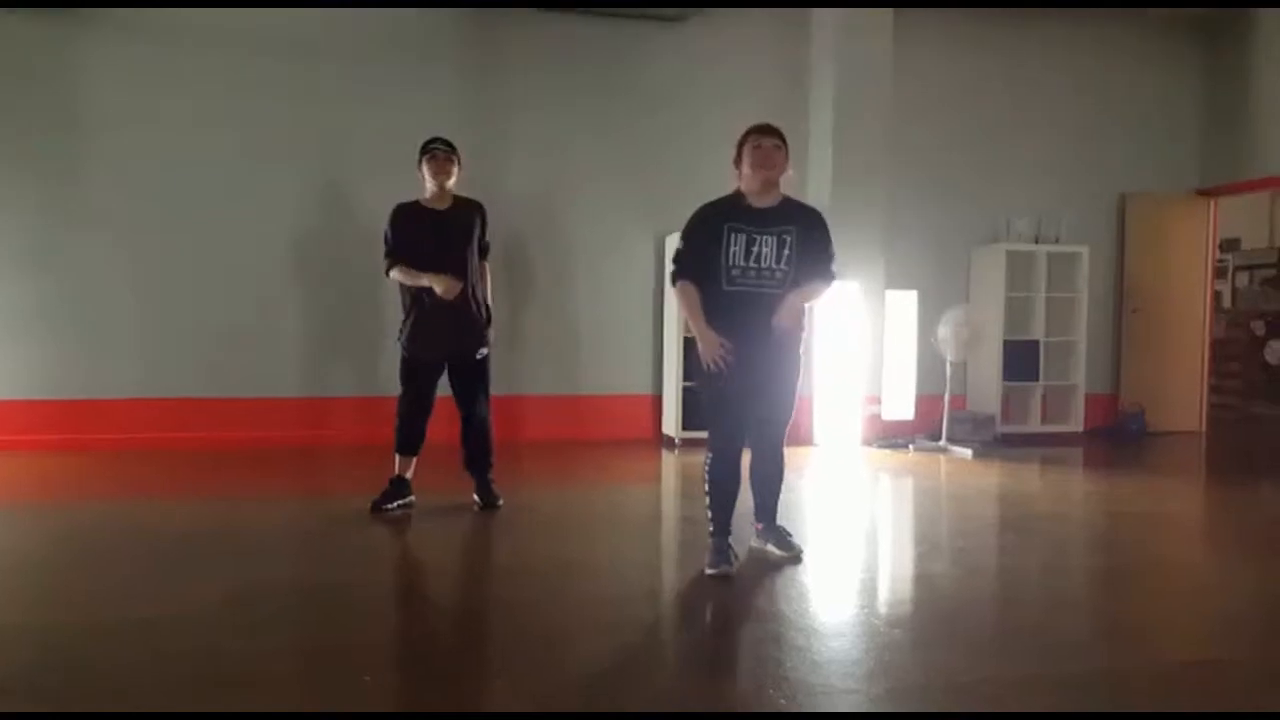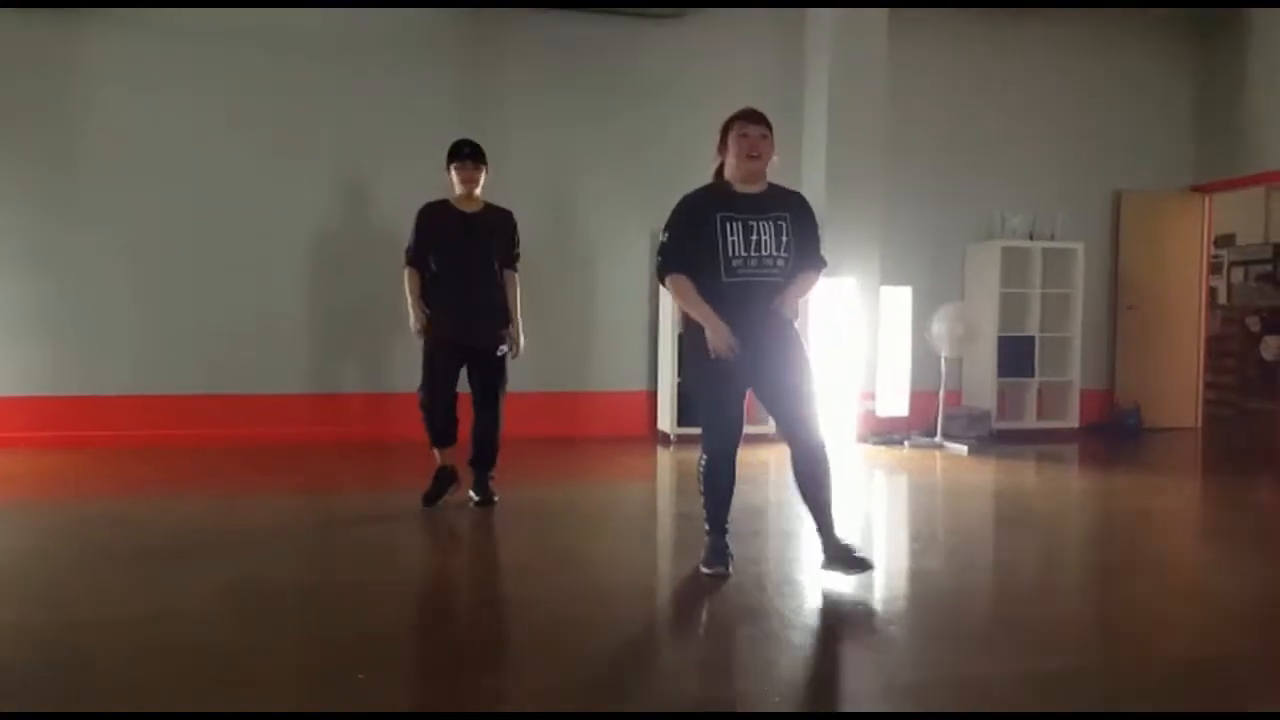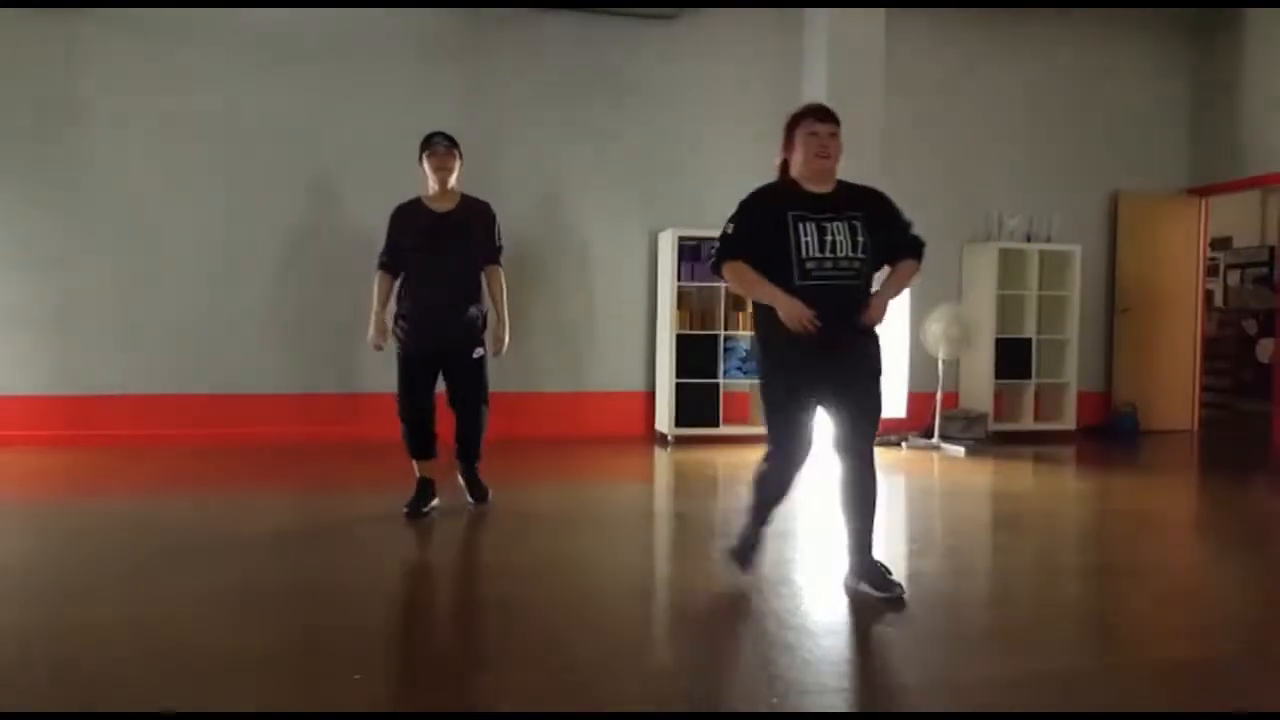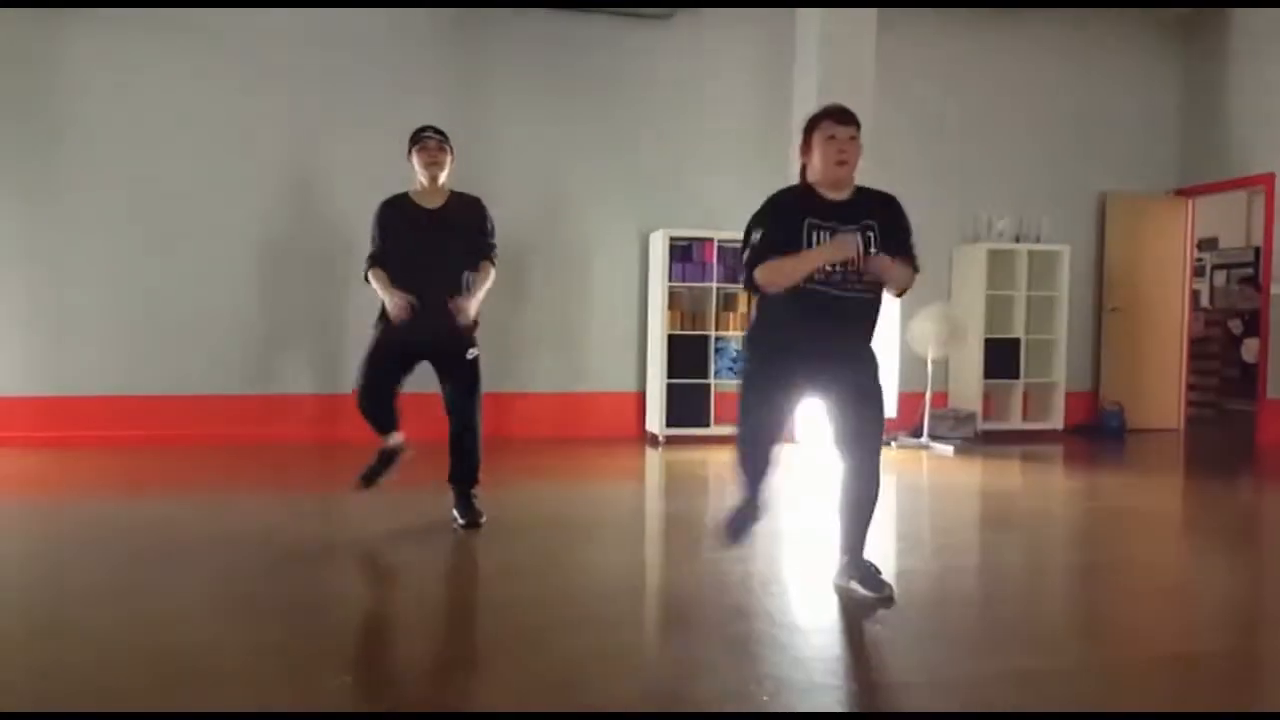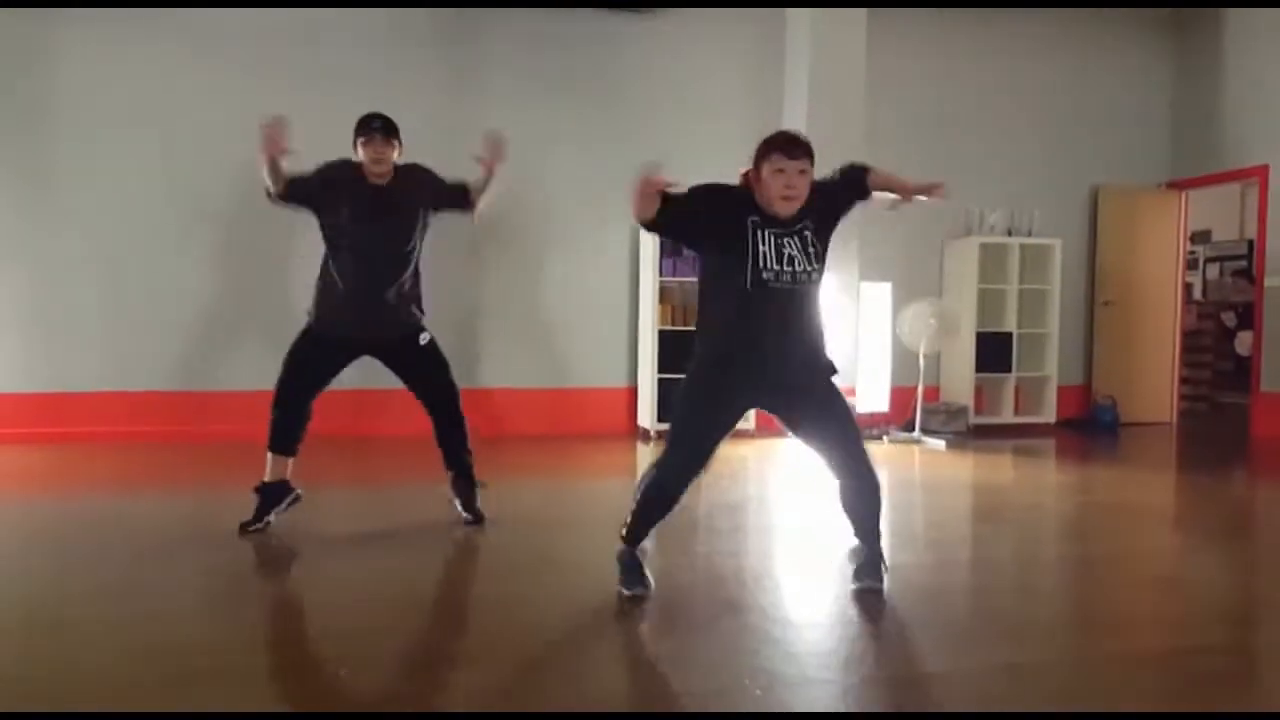
dt=0.5s
person 1, frame 1
left shoulder: (806, 220)
right shoulder: (712, 217)
left elbow: (823, 276)
right elbow: (684, 278)
left wrist: (795, 300)
right wrist: (702, 332)
left hip: (779, 349)
right hip: (723, 349)
left knee: (770, 441)
right knee: (724, 444)
left ankle: (767, 524)
right ankle: (720, 540)
person 1, frame 2
left shoulder: (794, 207)
right shoulder: (697, 207)
left elbow: (812, 264)
right elbow: (671, 273)
left wrist: (792, 295)
right wrist: (710, 322)
left hip: (779, 339)
right hip: (717, 345)
left knee: (808, 439)
right knee: (720, 444)
left ankle: (831, 541)
right ankle: (716, 541)
person 1, frame 3
left shoulder: (870, 203)
right shoulder: (765, 204)
left elbow: (910, 254)
right elbow: (728, 263)
left wrist: (884, 295)
right wrist: (778, 299)
left hip: (854, 350)
right hip: (787, 352)
left knee: (858, 455)
right knee: (788, 451)
left ankle: (862, 562)
right ankle: (753, 529)
person 1, frame 4
left shoulder: (886, 211)
right shoulder: (783, 209)
left elbow: (907, 276)
right elbow: (761, 275)
left wrist: (886, 267)
right wrist: (823, 254)
left hip: (851, 353)
right hip: (780, 349)
left knee: (863, 457)
right knee: (756, 440)
left ankle: (851, 560)
right ankle: (752, 498)
person 1, frame 5
left shoulder: (818, 209)
right shoulder: (723, 207)
left elbow: (855, 179)
right elbow: (660, 215)
left wrist: (903, 188)
right wrist: (647, 196)
left hip: (798, 367)
right hip: (725, 366)
left knee: (852, 461)
right knee: (680, 460)
left ankle: (870, 549)
right ankle: (630, 548)
person 2, frame 1
left shoulder: (474, 211)
right shoulder: (403, 215)
right elbow: (394, 269)
left wrist: (486, 310)
right wrist: (431, 281)
left hip: (470, 326)
right hip: (422, 328)
left knee: (476, 407)
right knee: (412, 405)
left ankle: (483, 481)
right ankle: (401, 483)
person 2, frame 2
left shoulder: (503, 220)
right shoulder: (430, 215)
left elbow: (509, 273)
right elbow: (413, 265)
left wrist: (516, 322)
right wrist: (414, 308)
left hip: (490, 327)
right hip: (443, 325)
left knee: (489, 404)
right knee: (435, 397)
left ankle: (482, 477)
right ankle: (447, 468)
person 2, frame 3
left shoulder: (480, 213)
right shoulder: (405, 215)
left elbow: (492, 268)
right elbow: (387, 270)
left wrist: (501, 320)
right wrist: (377, 319)
left hip: (466, 329)
right hip: (415, 330)
left knee: (472, 403)
right knee: (413, 407)
left ankle: (469, 468)
right ankle: (425, 484)
person 2, frame 4
left shoulder: (474, 210)
right shoulder: (391, 210)
left elbow: (487, 263)
right elbow: (374, 265)
left wrist: (474, 298)
right wrist: (388, 294)
left hip: (455, 328)
right hip: (402, 324)
left knee: (464, 412)
right knee: (372, 393)
left ankle: (463, 496)
right ankle: (391, 444)
person 2, frame 5
left shoulder: (418, 181)
right shoulder: (336, 179)
left elbow: (468, 200)
right elbow: (281, 190)
left wrist: (489, 171)
right wrist: (271, 156)
left hip: (399, 319)
right hip: (337, 318)
left knee: (442, 394)
right knee: (292, 390)
left ankle: (464, 484)
right ankle: (276, 486)
